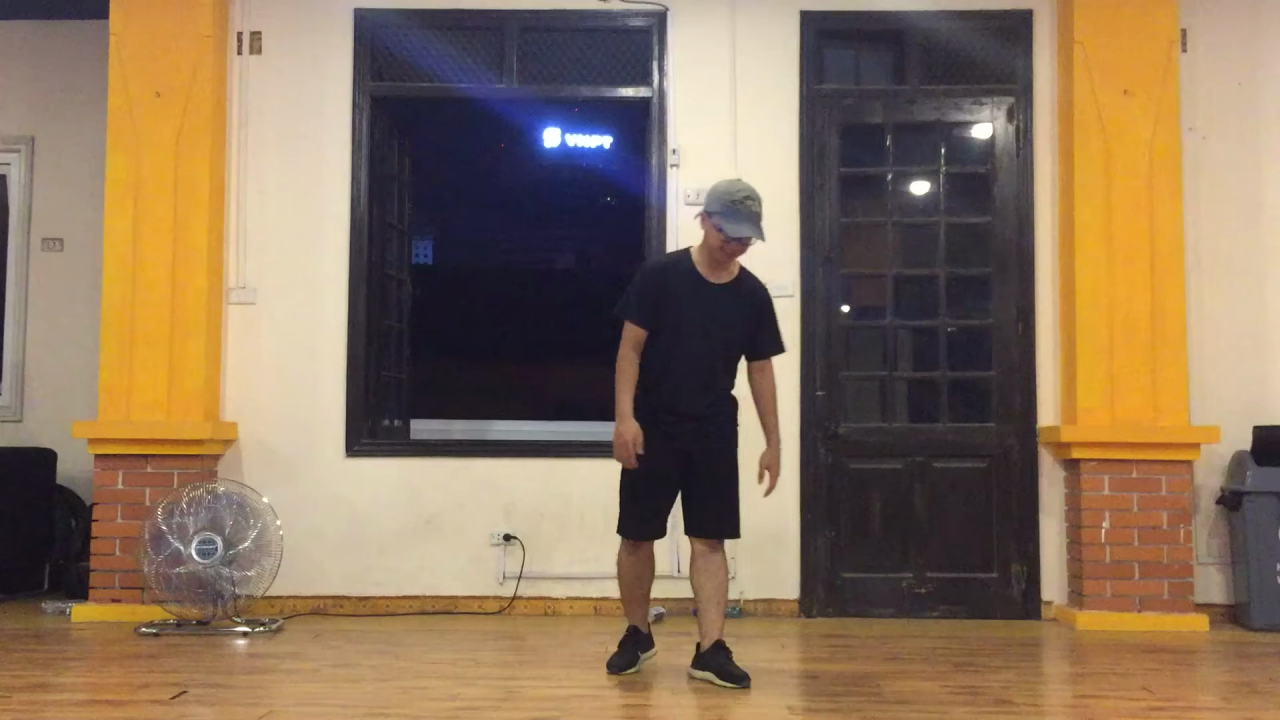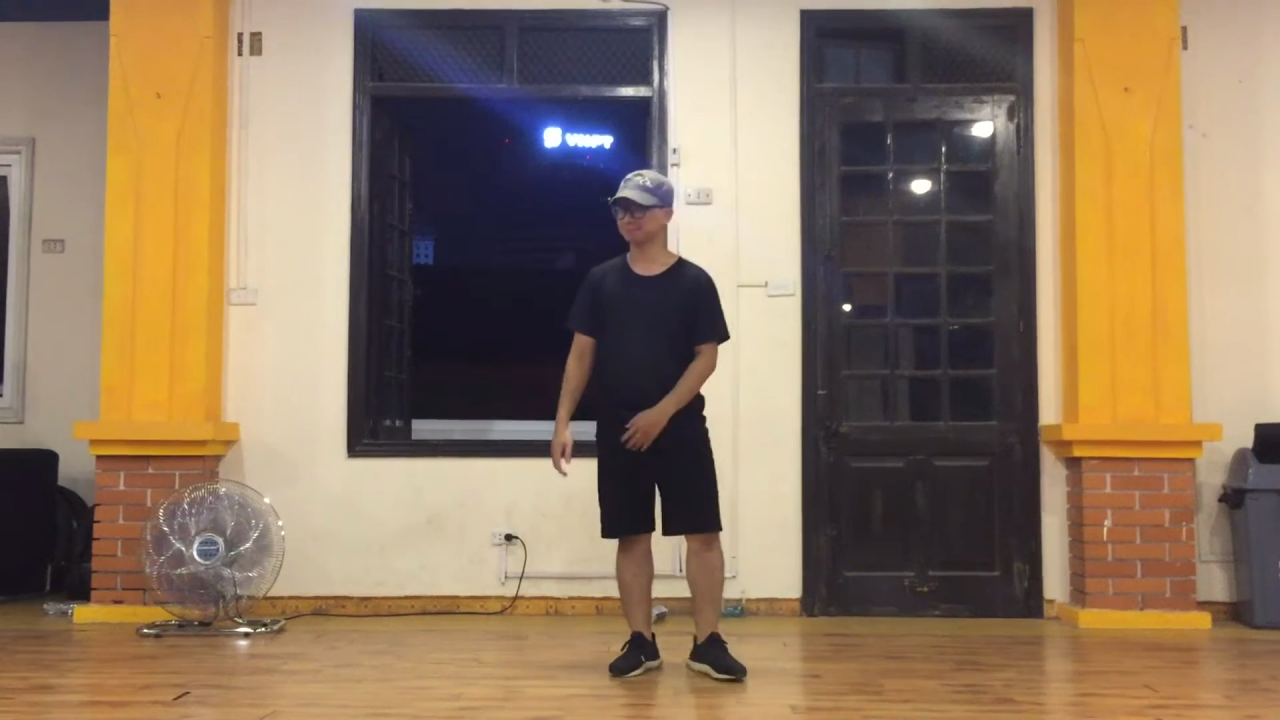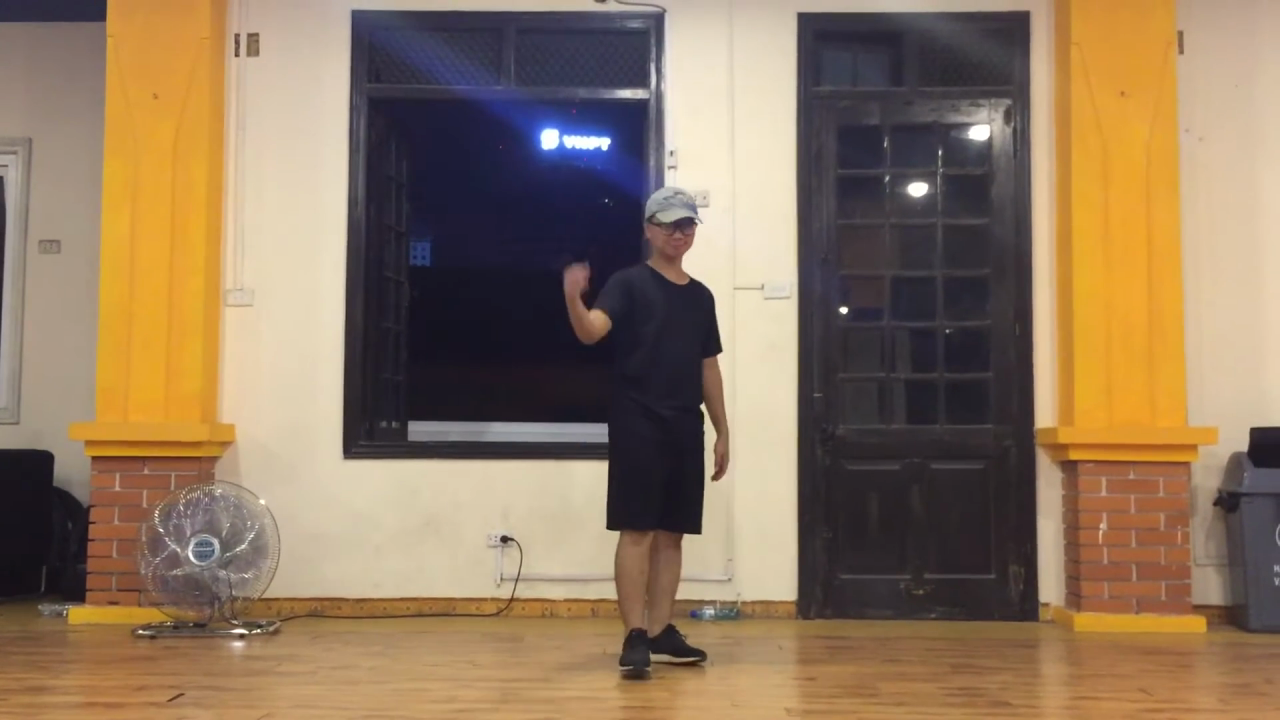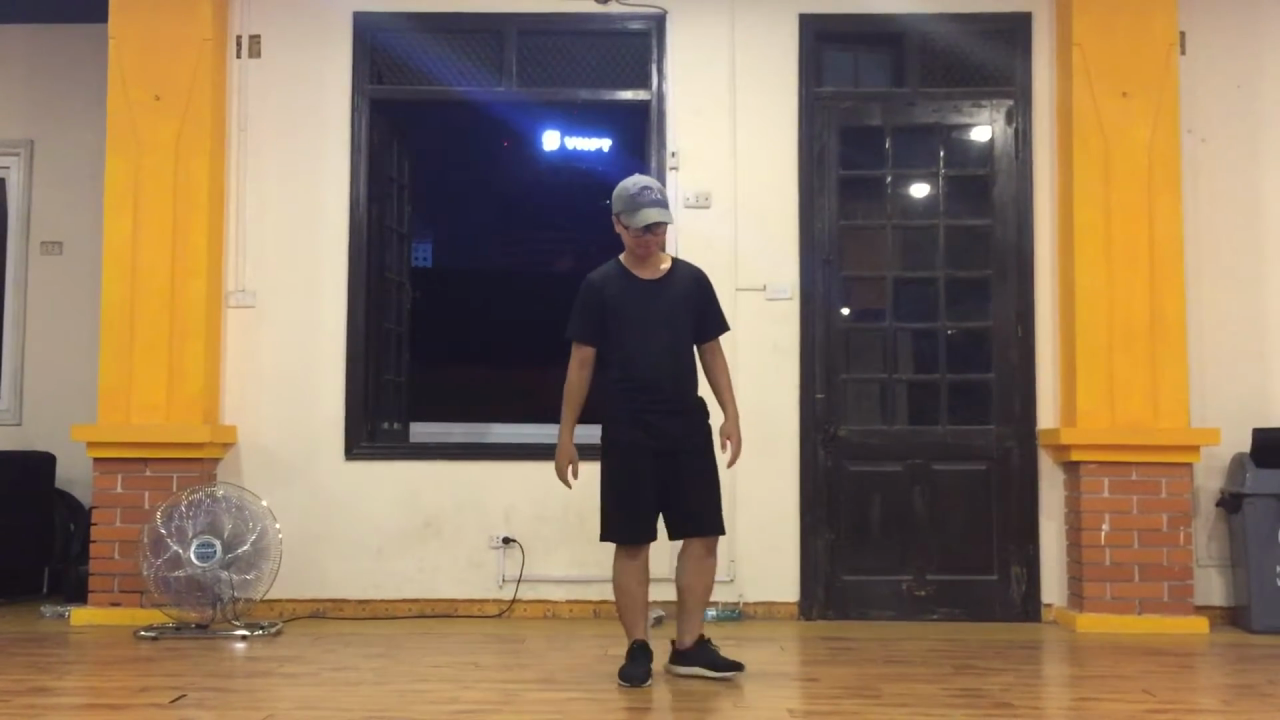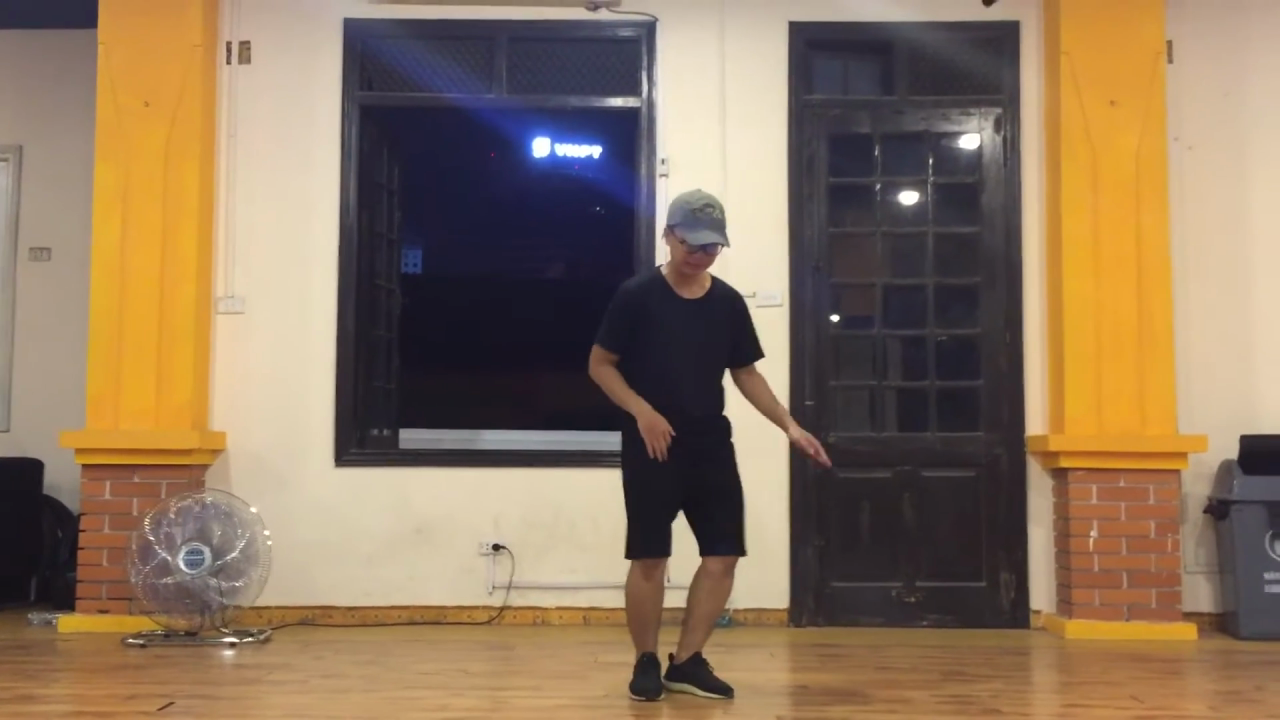
dt=1s
person 1, frame 1
left shoulder: (753, 294)
right shoulder: (660, 274)
left elbow: (760, 369)
right elbow: (630, 348)
left wrist: (772, 442)
right wrist: (625, 418)
left hip: (715, 432)
right hip: (654, 427)
left knee: (710, 538)
right knee: (638, 535)
left ankle: (710, 649)
right ankle: (636, 634)
person 1, frame 2
left shoulder: (694, 282)
right shoulder: (602, 280)
left elbow: (705, 358)
right elbow: (582, 354)
left wrist: (662, 414)
right wrist: (562, 421)
left hip: (679, 426)
right hip: (618, 429)
left knee: (703, 533)
right knee: (631, 536)
left ankle: (707, 642)
right ankle: (641, 641)
person 1, frame 3
left shoulder: (701, 296)
right shoulder: (629, 283)
right elbow: (591, 330)
left wrist: (722, 431)
right wrist: (573, 299)
left hip: (685, 427)
right hip: (637, 423)
left knee: (671, 533)
right knee: (637, 529)
left ankle: (661, 631)
right ankle: (635, 636)
person 1, frame 4
left shoulder: (692, 280)
right shoulder: (600, 286)
left elbow: (711, 351)
right elbow: (582, 363)
left wrist: (730, 414)
right wrist: (566, 434)
left hip: (688, 427)
right hip: (627, 433)
left knee: (703, 535)
right knee: (631, 542)
left ankle: (689, 644)
right ankle: (638, 648)
person 1, frame 5
left shoulder: (729, 304)
right shoulder: (636, 296)
left elbow: (745, 374)
right elbow: (600, 364)
left wrist: (791, 426)
right wrist: (642, 413)
left hip: (711, 444)
right hip: (654, 443)
left knee: (722, 555)
right knee: (648, 558)
left ankle: (687, 661)
right ankle: (646, 661)
